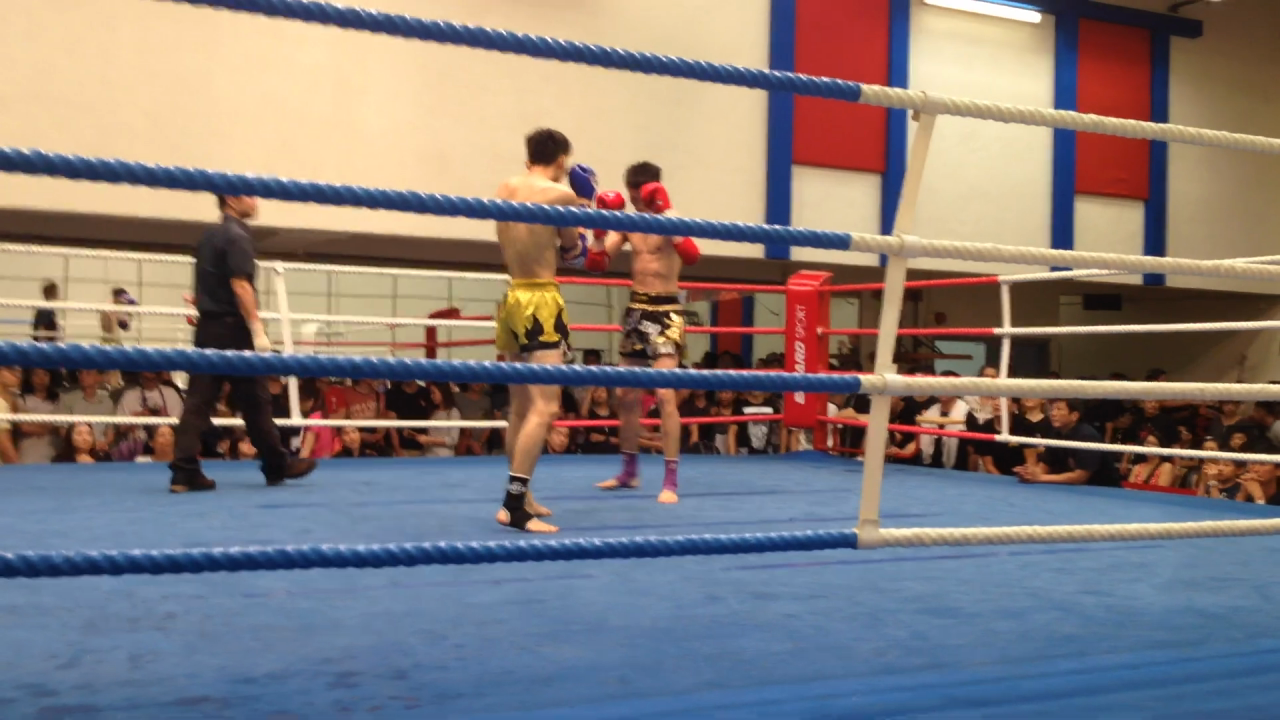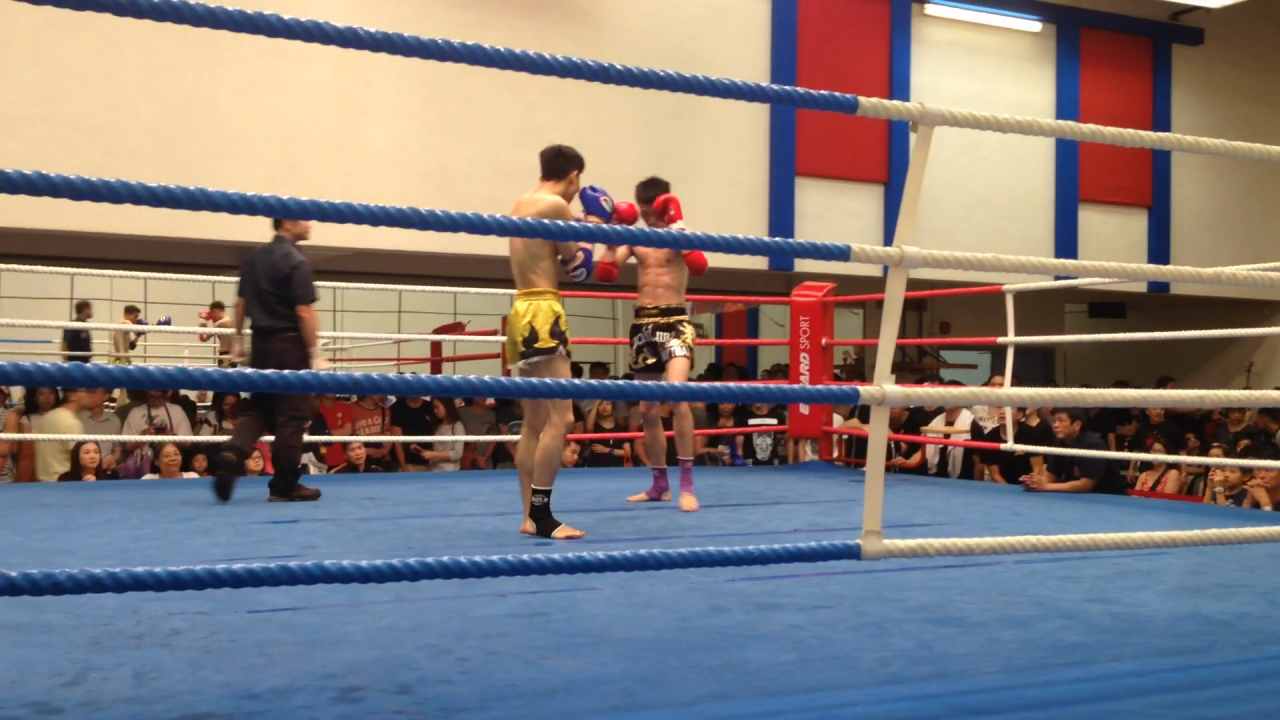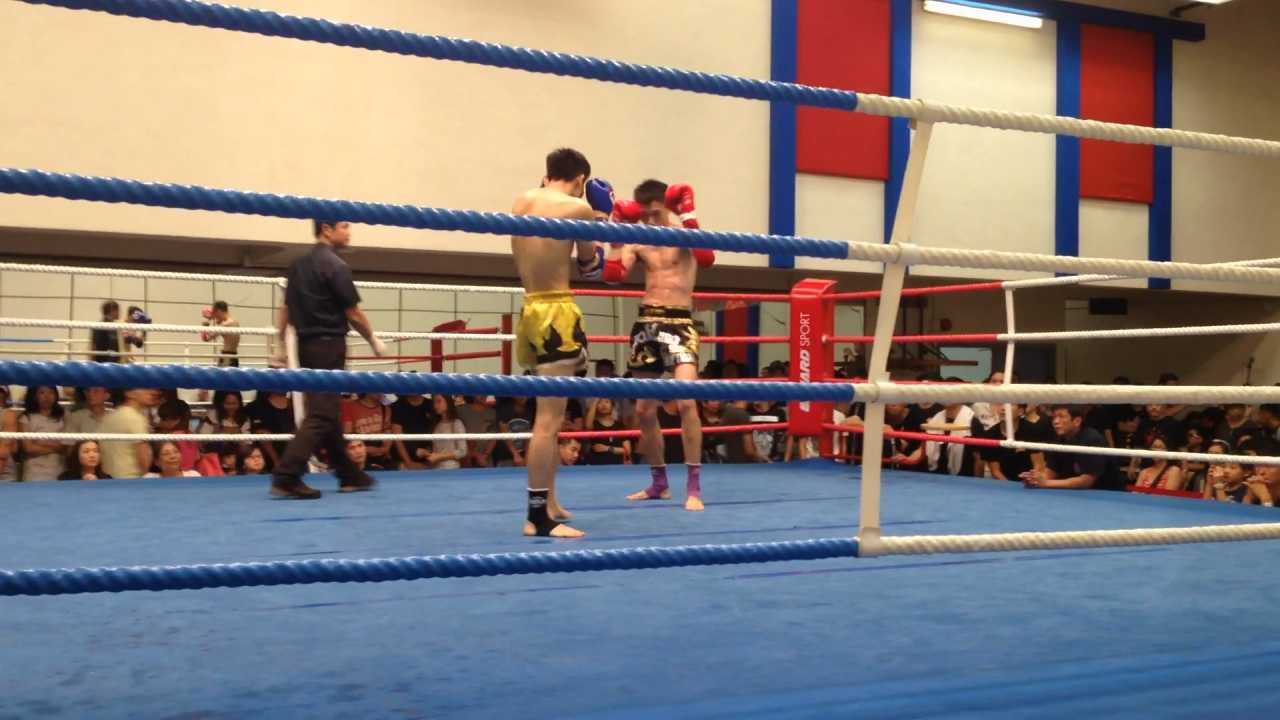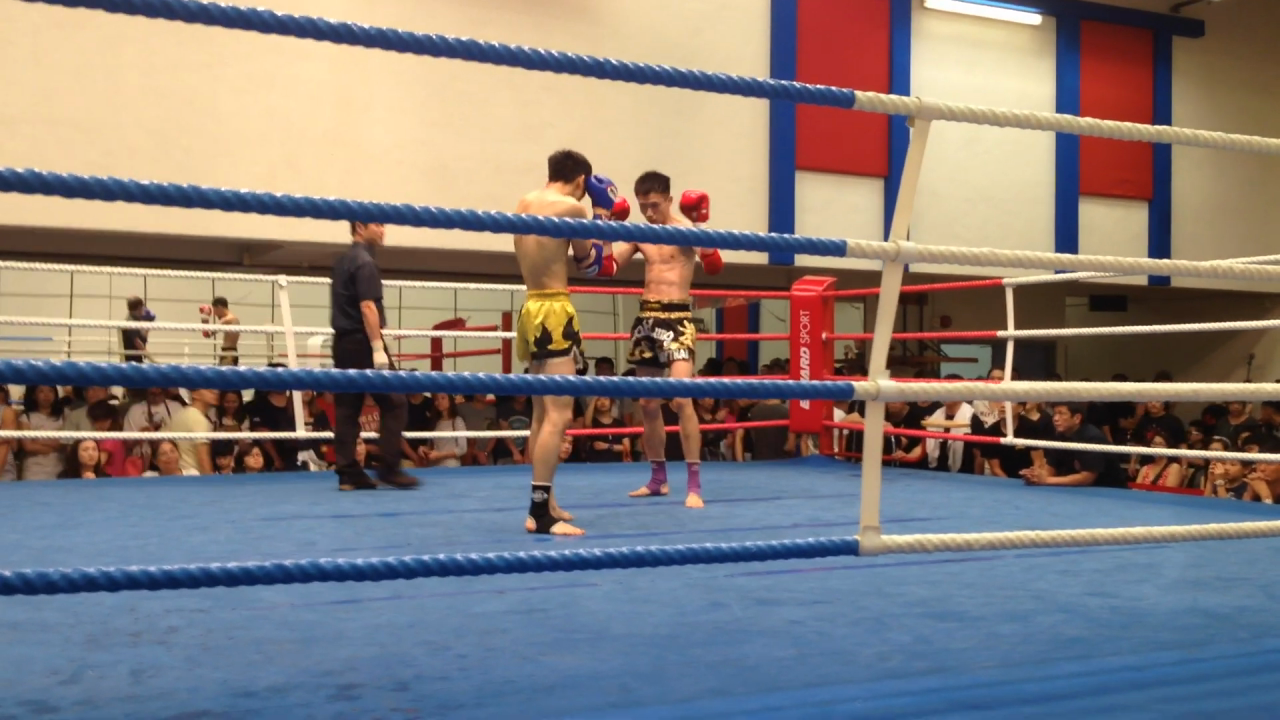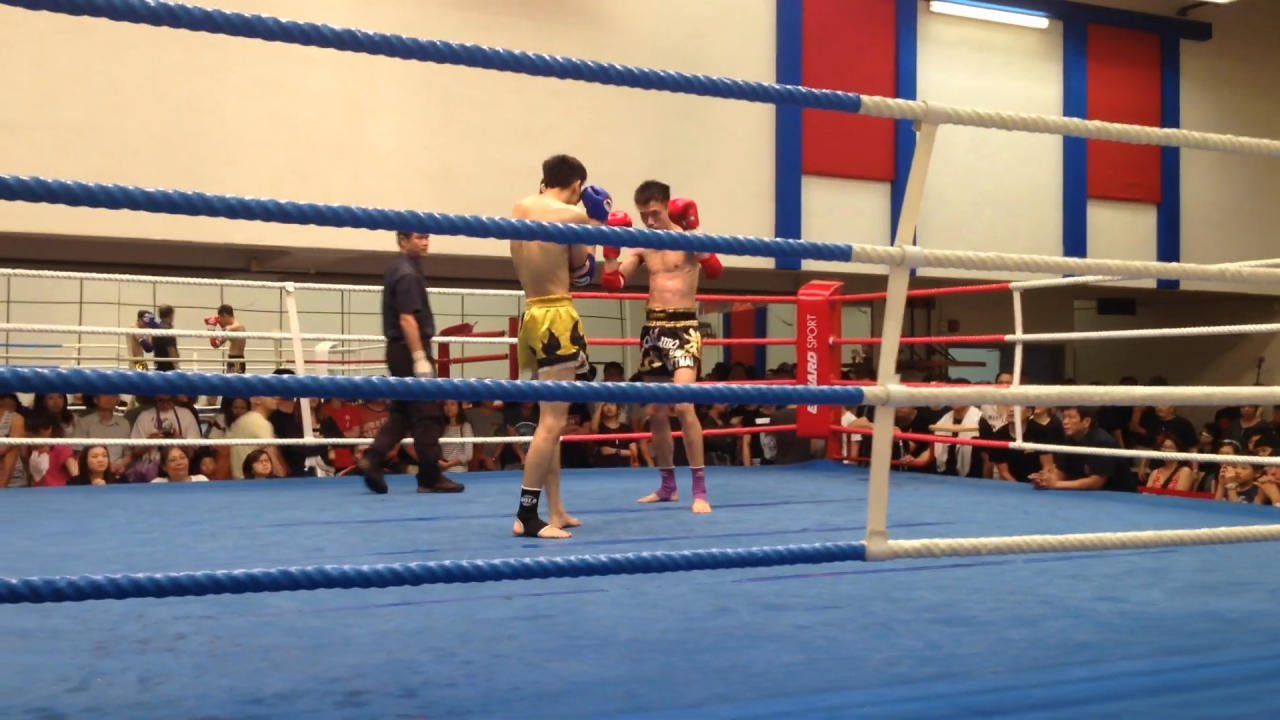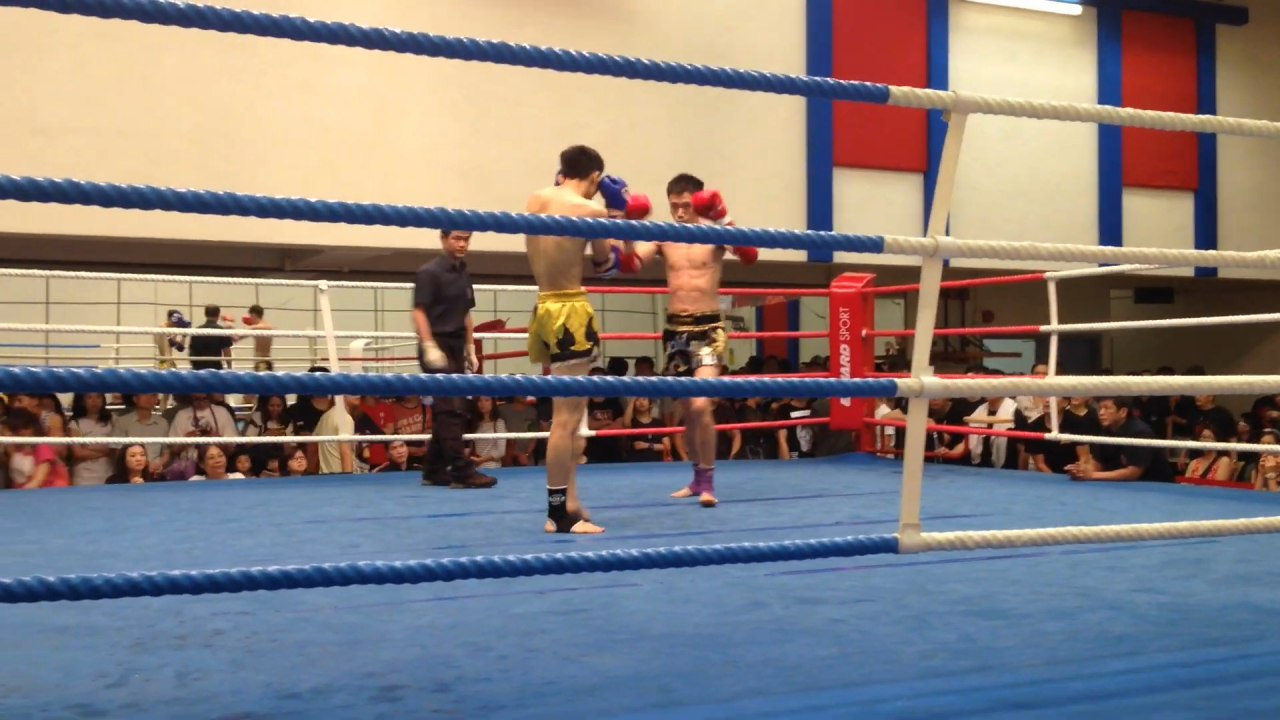
dt=0.4s
person 1, frame 1
left shoulder: (506, 188)
right shoulder: (560, 195)
right elbow: (575, 255)
right wrist: (583, 200)
left hip: (512, 299)
right hip: (540, 302)
left knee: (520, 409)
right knee: (544, 408)
left ankle: (522, 497)
right ankle: (513, 505)
person 1, frame 2
left shoulder: (524, 203)
right shoulder: (556, 206)
right elbow: (580, 269)
left wrist: (576, 221)
left hip: (523, 312)
right hip: (541, 313)
left knee: (535, 423)
right knee: (560, 418)
left ankle: (531, 514)
right ankle: (541, 514)
person 1, frame 3
left shoulder: (523, 201)
right shoulder: (578, 208)
right elbow: (592, 268)
right wrist: (601, 215)
left hip: (531, 311)
right hip: (556, 313)
left knee: (549, 414)
right knee: (549, 420)
left ankle: (548, 500)
right ankle: (538, 516)
person 1, frame 4
left shoulder: (527, 202)
right shoulder: (571, 208)
right elbow: (591, 264)
right wrist: (601, 212)
left hip: (533, 309)
right hip: (553, 312)
left knee: (542, 416)
right knee: (558, 416)
left ankle: (546, 503)
right ankle: (539, 511)
person 1, frame 5
left shoulder: (521, 208)
right shoulder: (574, 216)
right elbow: (582, 274)
right wrist: (596, 224)
left hip: (533, 316)
right hip: (556, 318)
left knee: (550, 421)
right knee: (553, 422)
left ankle: (555, 511)
right ankle: (526, 514)
person 1, frame 6
left shoulder: (537, 199)
right shoulder: (590, 211)
right elbow: (607, 267)
right wrist: (615, 215)
left hip: (545, 310)
right hip: (570, 313)
left knee: (570, 413)
right knee: (566, 417)
left ankle: (568, 499)
right ankle: (558, 512)
person 2, frame 1
left shoulder: (669, 221)
left elbow: (691, 255)
right elbow: (596, 263)
left wrist: (665, 212)
left hip: (665, 310)
right hip: (636, 309)
left knee: (664, 394)
right knee: (626, 395)
left ankle: (671, 481)
right ankle: (628, 471)
person 2, frame 2
left shoulder: (678, 233)
left elbow: (699, 266)
right elbow: (605, 275)
left wrist: (676, 224)
left hip: (675, 321)
right hip: (643, 323)
right knee: (648, 410)
left ankle: (686, 482)
right ankle: (659, 484)
person 2, frame 3
left shoulder: (683, 233)
right shoulder: (639, 241)
left elbow: (707, 258)
right elbow: (613, 274)
left wrist: (687, 215)
left hip: (678, 323)
right hip: (646, 324)
left knee: (685, 401)
right knee: (644, 409)
left ankle: (693, 487)
right ankle: (659, 483)
person 2, frame 4
left shoulder: (685, 229)
left elbow: (714, 266)
right elbow: (606, 268)
left wrist: (700, 223)
left hip: (676, 318)
right hip: (646, 318)
left knee: (681, 399)
right knee: (648, 403)
left ankle: (694, 485)
right ankle: (658, 479)
person 2, frame 5
right shoulder: (641, 245)
left elbow: (714, 270)
right elbow: (612, 283)
left wrist: (693, 229)
right wrist: (611, 245)
left hip: (683, 326)
right hip: (652, 328)
left knee: (683, 405)
right knee: (656, 413)
left ankle: (699, 491)
right ankle: (667, 485)
person 2, frame 6
right shoulder: (663, 238)
left elbow: (750, 255)
right elbow: (630, 265)
left wrist: (722, 219)
left hip: (708, 329)
right hip: (676, 330)
left knee: (701, 406)
right knee: (687, 412)
left ankle: (708, 484)
right ankle: (697, 479)
person 3, frame 1
left shoulder: (209, 237)
right shoulder: (237, 237)
right elbow: (241, 287)
right wrist: (257, 330)
left hip: (207, 327)
right hip: (231, 328)
left knee: (198, 401)
right knee: (255, 401)
left ankle: (184, 471)
right ankle: (278, 465)
person 3, frame 2
left shoulder: (255, 258)
right shoulder: (296, 261)
left elbow: (241, 302)
right elbow: (304, 311)
left wrist: (237, 341)
right wrist: (316, 353)
left hip: (261, 342)
right hip: (288, 343)
left knee: (259, 409)
right knee: (293, 415)
left ankle: (231, 456)
right ankle: (285, 485)
person 3, frame 3
left shoulder: (298, 265)
right shoulder: (335, 266)
left elbow: (286, 309)
right elbow: (353, 313)
left wrist: (280, 345)
right wrist: (374, 341)
left hip: (307, 345)
right hip: (328, 345)
left knee: (328, 412)
right knee: (320, 415)
left ankle: (349, 474)
right ankle: (287, 477)
person 3, frame 4
left shoulder: (342, 261)
right shoulder: (364, 261)
right elbow: (368, 307)
right wrist: (378, 348)
left hip: (341, 342)
right hip: (361, 342)
left knee: (346, 409)
right knee: (393, 403)
left ankle: (349, 474)
right ankle: (390, 470)
person 3, frame 5
left shoulder: (399, 271)
right shoulder: (408, 274)
right elbow: (407, 319)
right wrist: (420, 357)
left hip: (398, 350)
right hip: (409, 350)
left knee: (403, 412)
right knee: (428, 415)
left ankle: (373, 460)
right ankle: (430, 477)
person 3, frame 6
left shoulder: (463, 274)
right shoulder: (430, 272)
right elbow: (419, 312)
left wrist: (470, 349)
right wrist: (429, 348)
left hip: (454, 347)
right hip: (439, 349)
left knee: (450, 410)
right knee: (450, 409)
left ankle: (435, 470)
right ankle: (462, 471)
